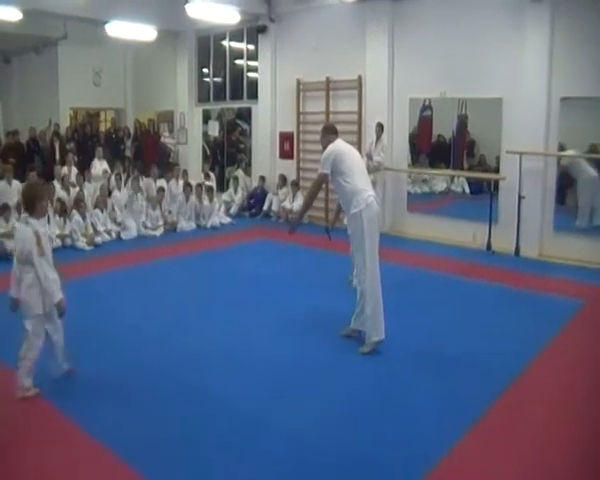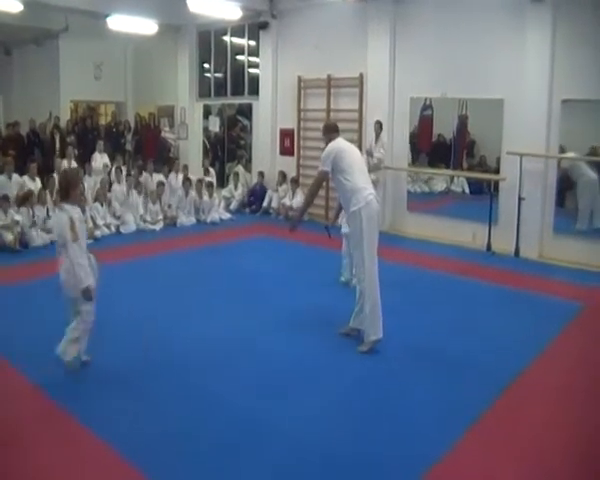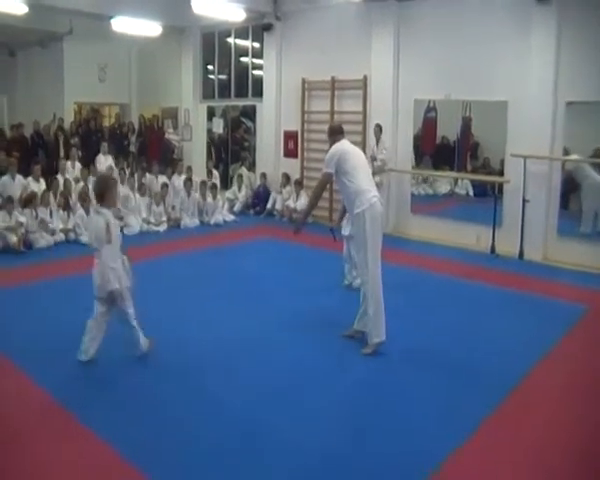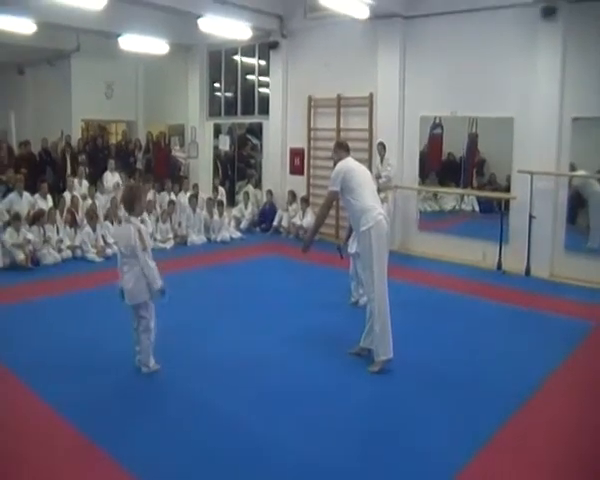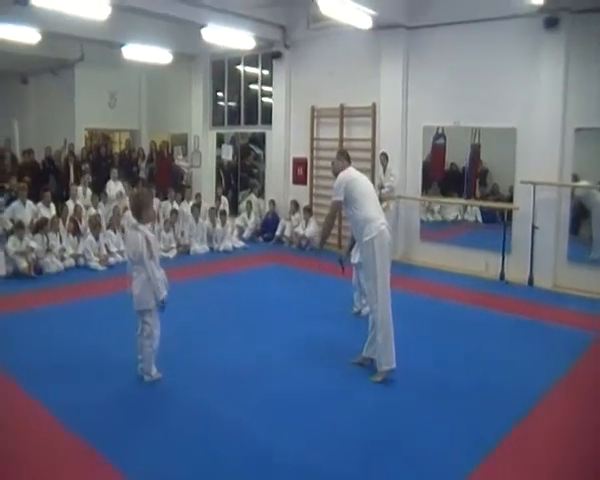
dt=0.3s
person 1, frame 1
left shoulder: (331, 151)
right shoulder: (347, 149)
left elbow: (315, 188)
left wrist: (298, 216)
left hip: (362, 210)
right hip: (364, 208)
left knee: (368, 271)
right knee: (362, 271)
left ankle: (374, 334)
right ankle: (359, 325)
person 1, frame 2
left shoulder: (332, 149)
right shoulder: (348, 147)
left elbow: (316, 185)
left wrist: (299, 214)
right wrist: (335, 216)
left hip: (361, 209)
right hip: (365, 206)
left knee: (366, 270)
right knee: (361, 269)
left ankle: (372, 333)
right ankle: (358, 324)
person 1, frame 3
left shoulder: (336, 150)
right shoulder: (354, 150)
left elbow: (320, 187)
left wrist: (303, 217)
right wrist: (340, 218)
left hip: (365, 211)
right hip: (368, 209)
left knee: (370, 272)
right knee: (364, 271)
left ankle: (375, 336)
right ankle: (362, 326)
person 1, frame 4
left shoulder: (341, 168)
right shoulder: (359, 168)
left elbow: (326, 206)
left wrist: (310, 236)
left hip: (371, 228)
right hip: (374, 226)
left knee: (376, 289)
right knee: (371, 289)
left ankle: (382, 353)
right ankle: (368, 344)
person 1, frame 5
left shoulder: (343, 178)
right shoulder: (359, 177)
left elbow: (331, 218)
left wrist: (319, 248)
right wrist: (349, 251)
left hip: (373, 239)
right hip: (375, 236)
left knee: (379, 300)
right knee: (373, 300)
left ankle: (385, 363)
right ankle: (371, 353)
person 2, frame 1
left shoulder: (22, 228)
right shoulder: (37, 232)
left elbow: (17, 264)
right elbow: (44, 269)
left wrist: (15, 293)
right wrist: (58, 297)
left hip: (27, 289)
right hip: (38, 293)
left knee: (56, 328)
right knee: (34, 339)
left ankle: (63, 365)
right ankle: (24, 386)
person 2, frame 2
left shoulder: (60, 213)
right shoulder: (73, 216)
right elbow: (77, 253)
right wrist: (86, 283)
left hip: (68, 272)
right hip: (78, 273)
left knee: (80, 314)
right knee: (86, 316)
left ankle: (79, 354)
right ankle: (66, 352)
person 2, frame 3
left shoulder: (95, 217)
right shoulder: (108, 221)
right elbow: (109, 257)
right wrist: (113, 286)
left hip: (100, 274)
right hip: (112, 275)
left knee: (100, 314)
right knee: (128, 311)
right ankle: (141, 344)
person 2, frame 4
left shoulder: (121, 228)
right shoulder: (138, 230)
left elbow: (120, 259)
right elbow: (146, 261)
left wrist: (122, 283)
right wrist: (158, 284)
left hip: (129, 282)
right hip: (141, 282)
left knee: (139, 323)
right knee: (147, 324)
left ankle: (141, 359)
right ankle: (147, 363)
person 2, frame 5
left shoulder: (131, 233)
right shoulder: (146, 237)
left elbow: (131, 264)
right elbow: (153, 269)
right wrist: (162, 294)
left hip: (138, 288)
right hip: (149, 290)
left knee: (143, 330)
right knee: (151, 331)
left ankle: (143, 367)
right ankle: (149, 371)
